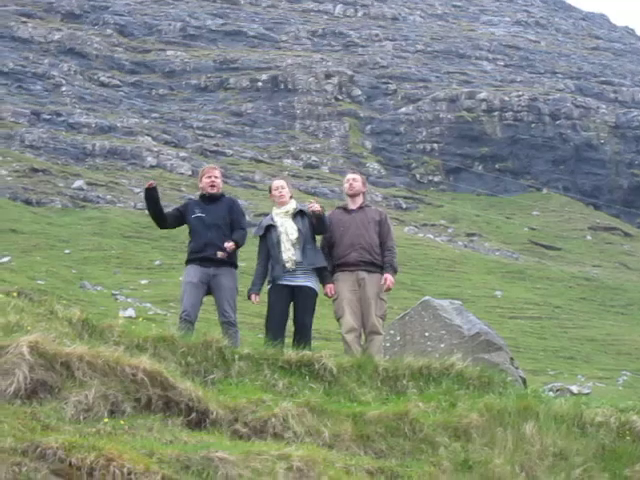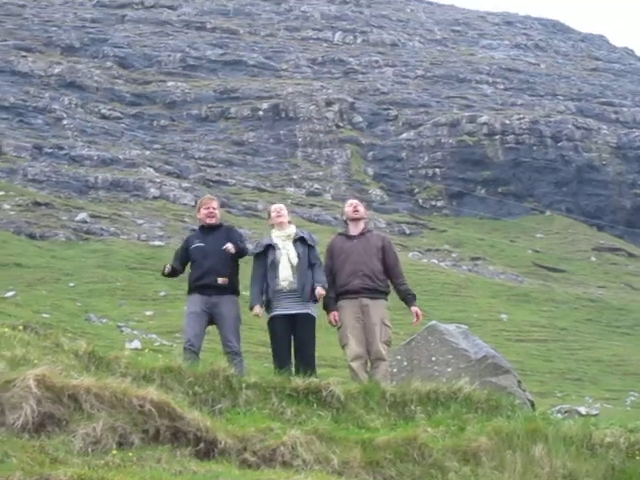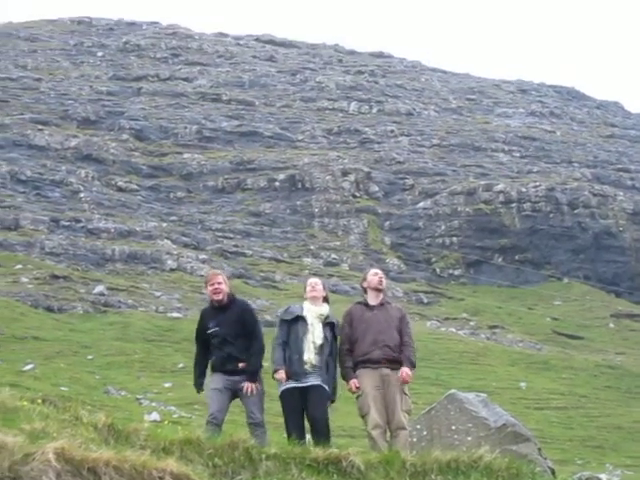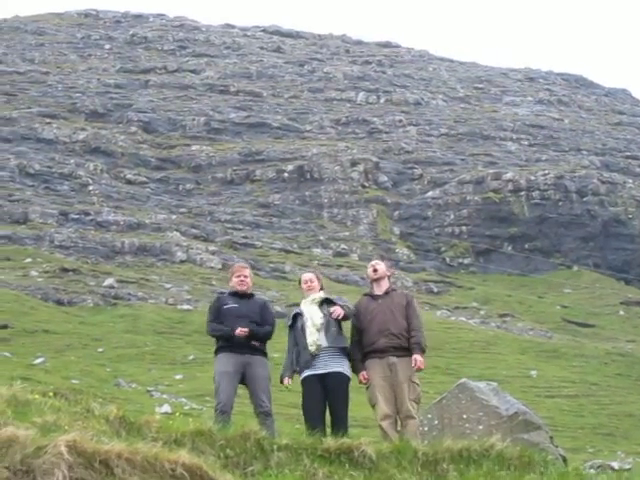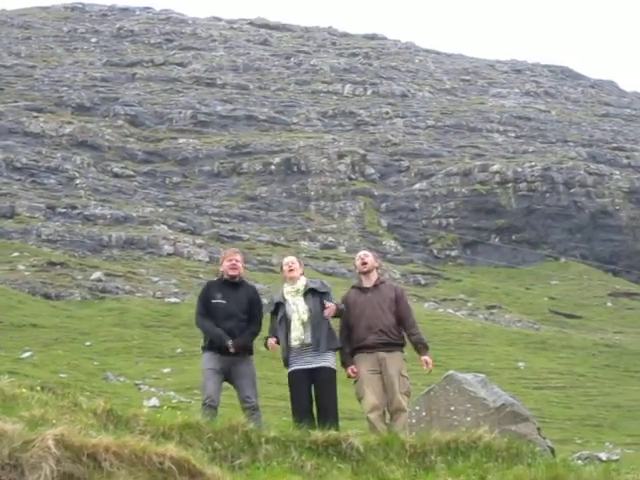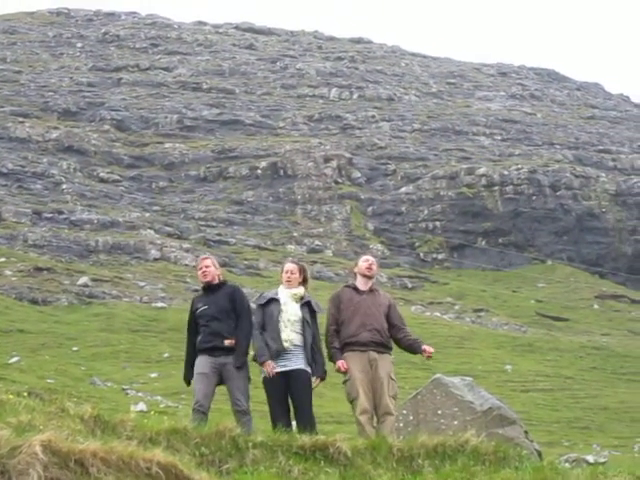
dt=0.7s
person 1, frame 1
left shoulder: (379, 215)
right shoulder: (333, 217)
left elbow: (388, 247)
right elbow: (325, 250)
left wrist: (390, 271)
right wrist: (327, 279)
left hip: (373, 275)
right hip: (344, 275)
left knee: (374, 326)
right knee: (349, 327)
person 1, frame 2
left shoulder: (381, 240)
right shoulder: (335, 244)
left elbow: (396, 274)
right elbow: (328, 278)
left wrist: (411, 301)
right wrist: (330, 307)
left hip: (376, 302)
right hip: (347, 303)
left knee: (379, 353)
right knee: (354, 354)
person 1, frame 3
left shoulder: (398, 312)
right shoulder: (353, 312)
left elbow: (408, 343)
right elbow: (345, 347)
left wrist: (407, 365)
right wrist: (349, 375)
left hip: (394, 372)
right hip: (366, 372)
left knee: (399, 423)
right knee: (374, 424)
person 1, frame 4
left shoulder: (405, 298)
right shoulder: (361, 305)
left elbow: (416, 327)
right elbow: (355, 339)
left wrist: (418, 351)
right wrist: (358, 367)
left hip: (403, 360)
right hip: (375, 362)
left knee: (408, 410)
right knee: (384, 413)
person 1, frame 5
left shoulder: (394, 291)
right shoulder: (349, 297)
left elbow: (409, 322)
right elbow: (344, 333)
left wrist: (422, 350)
right wrist: (347, 361)
left hip: (392, 354)
right hip: (364, 357)
left knee: (398, 404)
right knee: (372, 407)
person 1, frame 6
left shoulder: (385, 299)
right shoulder: (340, 296)
left elbow: (398, 330)
right elbow: (331, 330)
left wrist: (419, 347)
right wrist: (336, 356)
left hip: (382, 356)
right hip: (354, 356)
left knee: (386, 407)
right knee: (362, 408)
person 2, frame 1
left shoulder: (231, 204)
right shoulder: (190, 206)
left elbow: (241, 231)
right elbow: (163, 221)
left wrist: (235, 242)
right wrist: (151, 195)
left hip: (224, 268)
right hip: (196, 267)
left knee: (228, 318)
right knee: (187, 315)
person 2, frame 2
left shoulder: (228, 232)
right shoulder: (192, 239)
left elbow: (243, 250)
right elbow: (178, 263)
left wrist: (235, 247)
right wrist: (170, 269)
left hip: (226, 296)
right hip: (198, 296)
left knee: (232, 347)
right knee: (191, 345)
person 2, frame 3
left shoulder: (242, 308)
right shoulder: (206, 314)
left elbow: (257, 341)
right elbow: (201, 349)
left wrist: (252, 376)
right wrist: (199, 381)
left hip: (247, 374)
right hip: (220, 374)
left knee: (256, 420)
right knee: (214, 418)
person 2, frame 4
left shoulder: (260, 303)
right shoulder: (221, 300)
left elbow: (269, 328)
right elbow: (211, 327)
left wrist: (250, 332)
right wrist: (233, 332)
left hip: (257, 357)
right hip: (228, 355)
left knee: (264, 408)
right knee: (223, 405)
person 2, frame 5
left shoulder: (250, 291)
right shoulder: (210, 287)
left elbow: (256, 324)
right elbow: (200, 318)
left wrist: (241, 343)
right wrist: (221, 339)
left hip: (242, 356)
right hip: (213, 354)
left knee: (250, 403)
right knee: (210, 400)
person 2, frame 6
left shoulder: (233, 291)
right shoulder: (197, 300)
left elbow: (246, 322)
right elbow: (192, 335)
left wrist: (241, 352)
right wrist: (187, 368)
left hip: (233, 356)
right hip: (206, 357)
left knee: (241, 406)
right knee: (199, 405)
person 3, frame 1
left shoulder: (305, 213)
right shoulder: (268, 224)
left elbow: (321, 230)
right elbow: (263, 259)
left wrist: (319, 215)
right wrist: (255, 288)
left hip: (306, 278)
right hip: (280, 280)
left knee: (303, 323)
right knee: (274, 323)
person 3, frame 2
left shoulder: (304, 239)
right shoulder: (264, 246)
left elbow: (316, 264)
right elbow: (258, 276)
left wrist: (320, 284)
right wrist: (256, 302)
left hip: (303, 304)
right hip: (277, 306)
left knee: (305, 351)
right knee: (281, 353)
person 3, frame 3
left shoulder: (330, 322)
right shoulder: (291, 313)
left elbow: (332, 357)
right elbow: (279, 343)
left wrist: (331, 392)
right wrist: (278, 367)
left hip: (317, 379)
right hip: (291, 379)
left knee: (318, 417)
right knee: (294, 427)
person 3, frame 4
left shoulder: (333, 302)
right shoulder: (298, 314)
left elbow: (348, 310)
right elbow: (293, 346)
left wrist: (342, 310)
right wrist: (287, 372)
left hip: (335, 362)
right hip: (310, 366)
left knee: (339, 411)
right knee: (312, 412)
person 3, frame 5
left shoulder: (318, 288)
right shoulder: (279, 299)
left elbow: (332, 307)
right elbow: (275, 329)
left wrist: (335, 308)
right wrist: (270, 339)
left hip: (322, 355)
right hip: (296, 359)
left knee: (327, 404)
right knee: (300, 408)
person 3, frame 6
left shoulder: (307, 303)
right shoulder: (267, 299)
left elbow: (314, 337)
right elbow: (257, 330)
left wrist: (319, 370)
right wrist: (263, 357)
left hip: (299, 360)
right hip: (274, 361)
left knee: (304, 408)
right knee: (278, 413)
